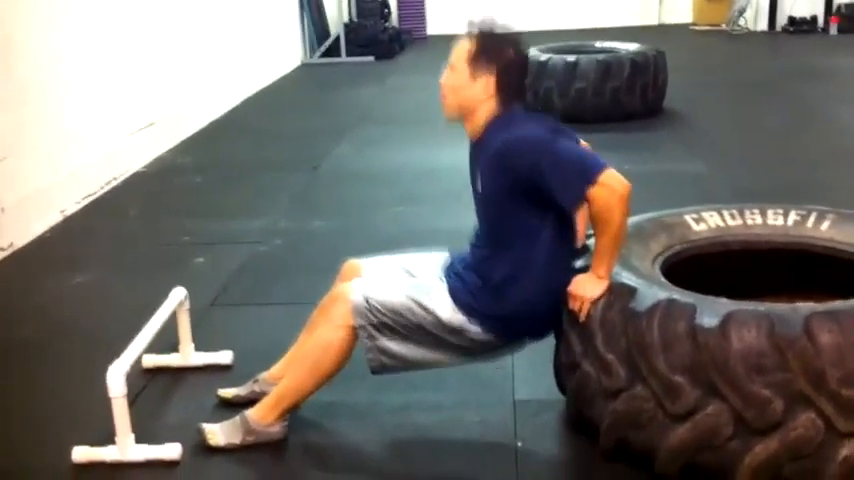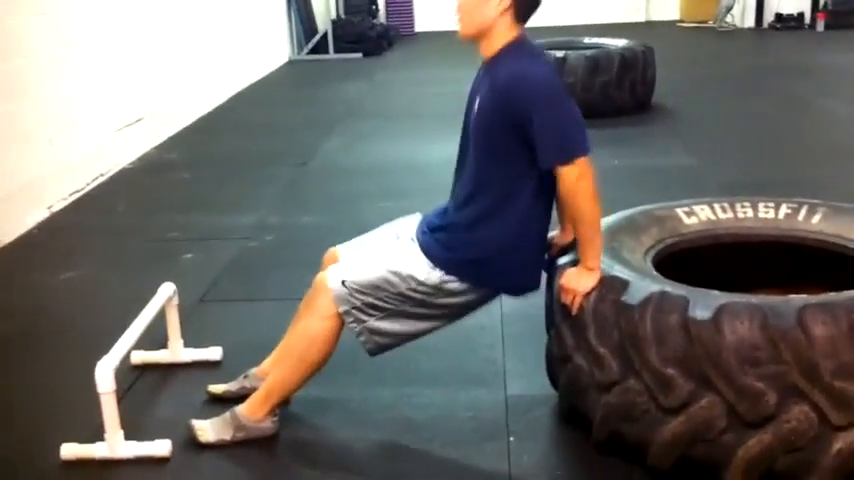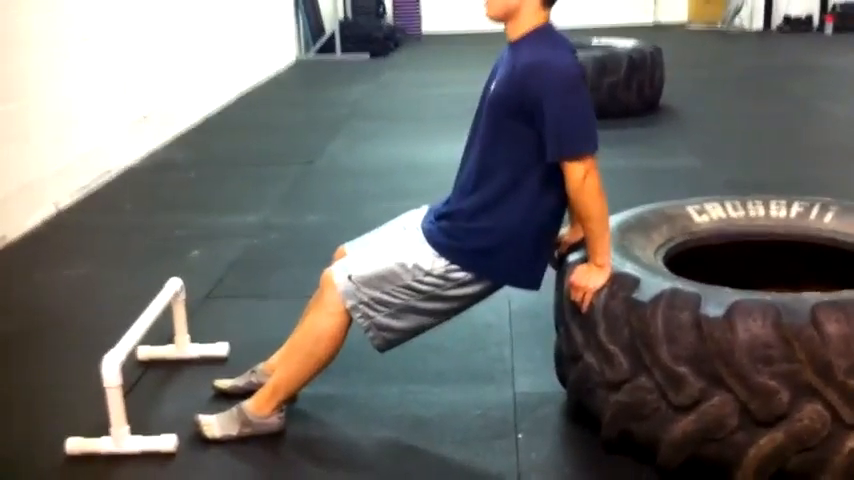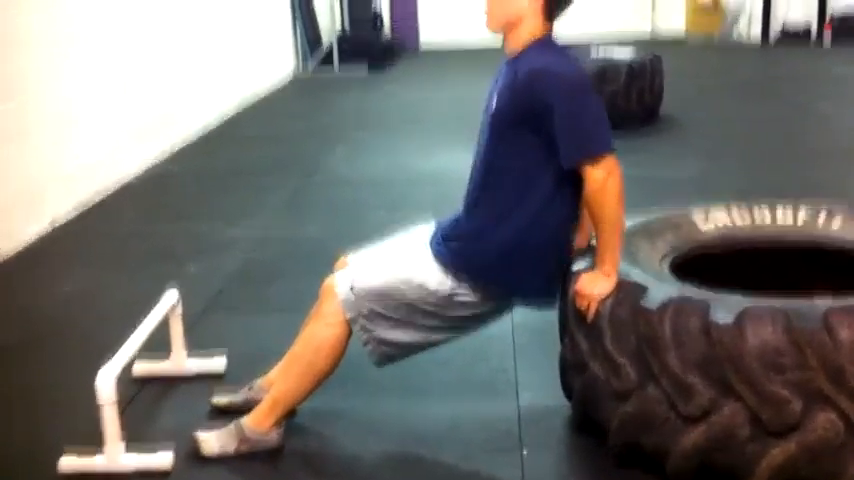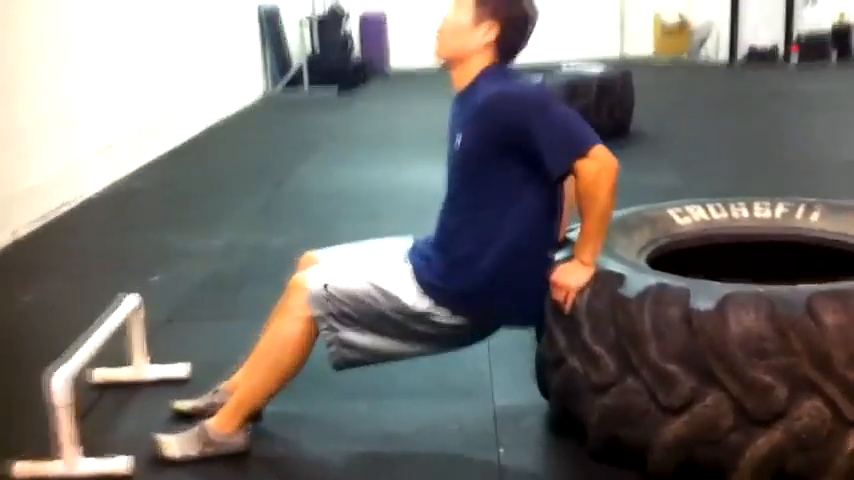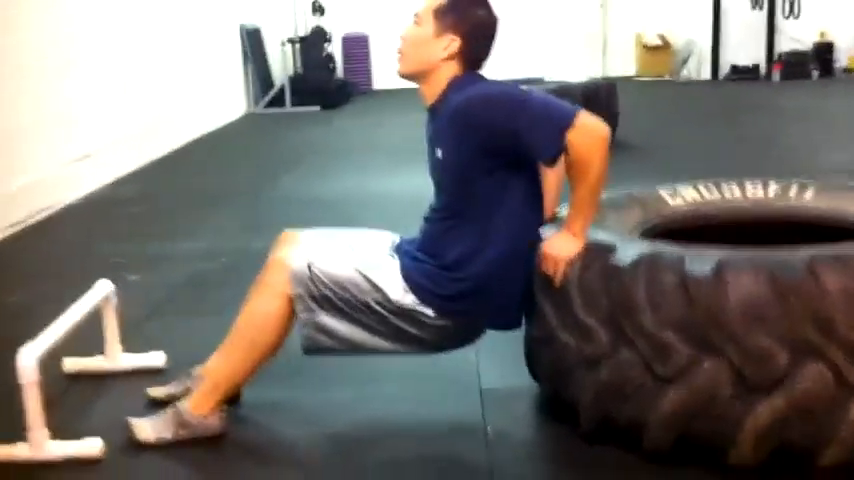
dt=0.3s
person 1, frame 1
left shoulder: (516, 145)
right shoulder: (504, 130)
left elbow: (613, 189)
right elbow: (578, 155)
left wrist: (598, 275)
right wrist: (567, 242)
left hip: (489, 308)
right hip: (476, 275)
left knee: (348, 301)
right knee: (353, 273)
left ankle: (263, 418)
right ankle: (275, 381)
person 1, frame 2
left shoulder: (528, 77)
right shoulder: (504, 65)
left elbow: (575, 170)
right elbow: (557, 158)
left wrist: (588, 265)
right wrist: (567, 233)
left hip: (468, 259)
right hip: (448, 230)
left knee: (331, 291)
right knee: (335, 263)
left ankle: (254, 414)
right ankle: (267, 374)
person 1, frame 3
left shoulder: (548, 65)
right shoulder: (525, 51)
left elbow: (580, 168)
right elbow: (570, 152)
left wrist: (598, 263)
right wrist: (575, 231)
left hip: (473, 250)
right hip: (453, 222)
left knee: (339, 287)
right knee: (346, 261)
left ankle: (260, 409)
right ankle: (274, 371)
person 1, frame 4
left shoulder: (549, 75)
right shoulder: (526, 64)
left elbow: (603, 171)
right elbow: (579, 166)
left wrist: (605, 271)
right wrist: (573, 241)
left hip: (482, 268)
right hip: (464, 241)
left knee: (339, 296)
right knee: (347, 271)
left ankle: (259, 426)
right ankle: (273, 386)
person 1, frame 5
left shoulder: (506, 101)
right shoulder: (479, 96)
left elbow: (598, 165)
right elbow: (559, 161)
left wrist: (582, 262)
right wrist: (546, 241)
left hip: (459, 292)
right hip: (440, 263)
left knee: (306, 292)
right knee: (312, 265)
left ankle: (224, 427)
right ankle: (238, 390)
person 1, frame 6
left shoulder: (480, 106)
right shoulder: (453, 104)
left elbow: (591, 134)
right elbow: (545, 139)
left wrist: (572, 234)
right wrist: (539, 219)
left hip: (446, 296)
right hip: (430, 263)
left knee: (288, 268)
right knee: (292, 245)
left ankle: (199, 410)
right ankle: (213, 376)
